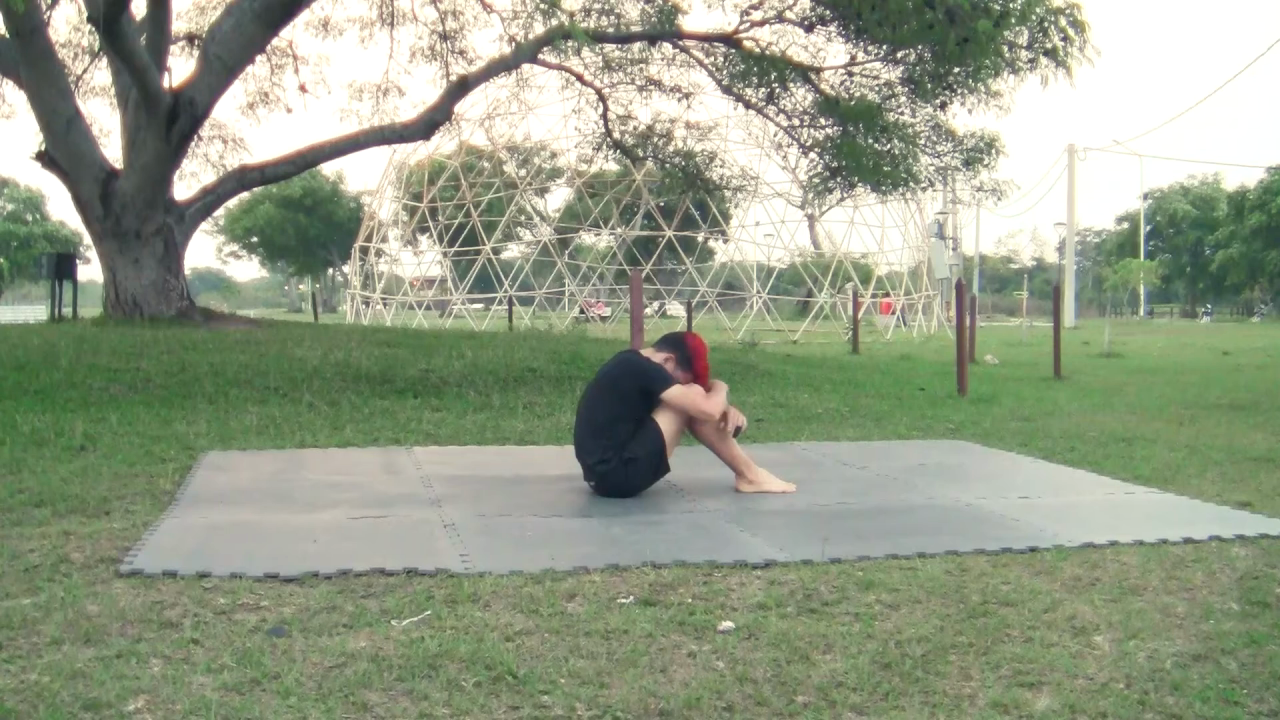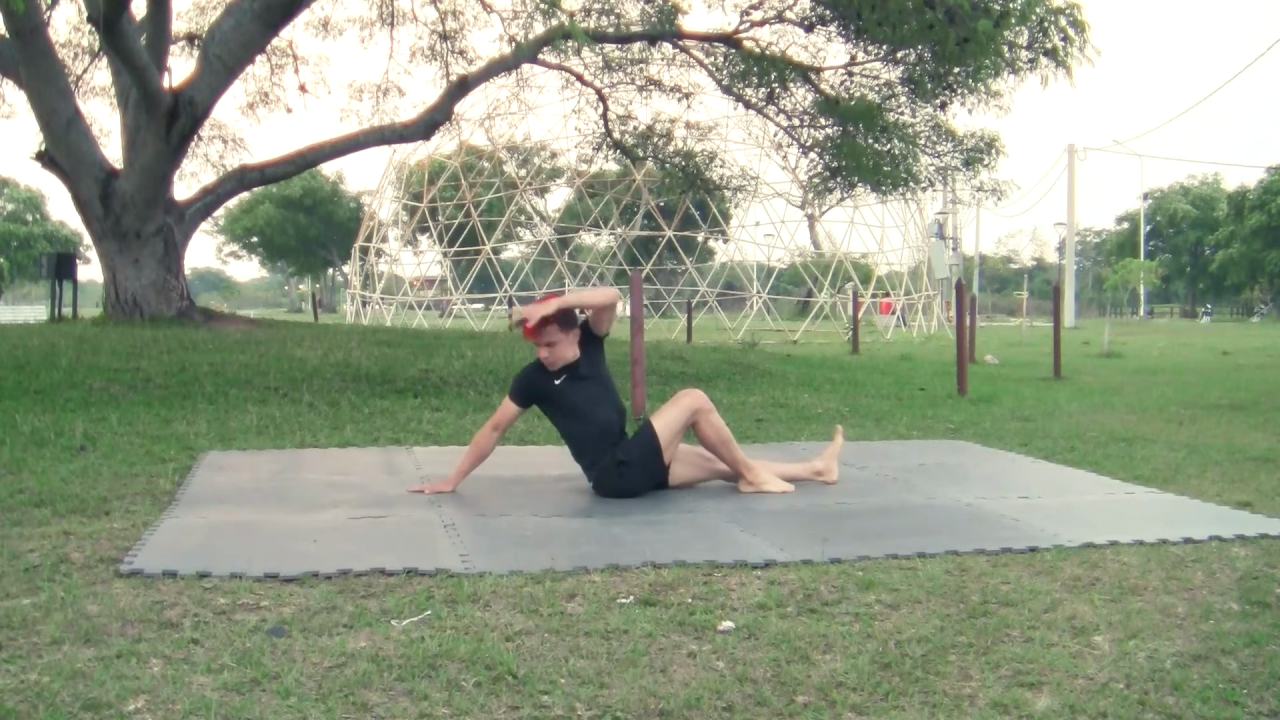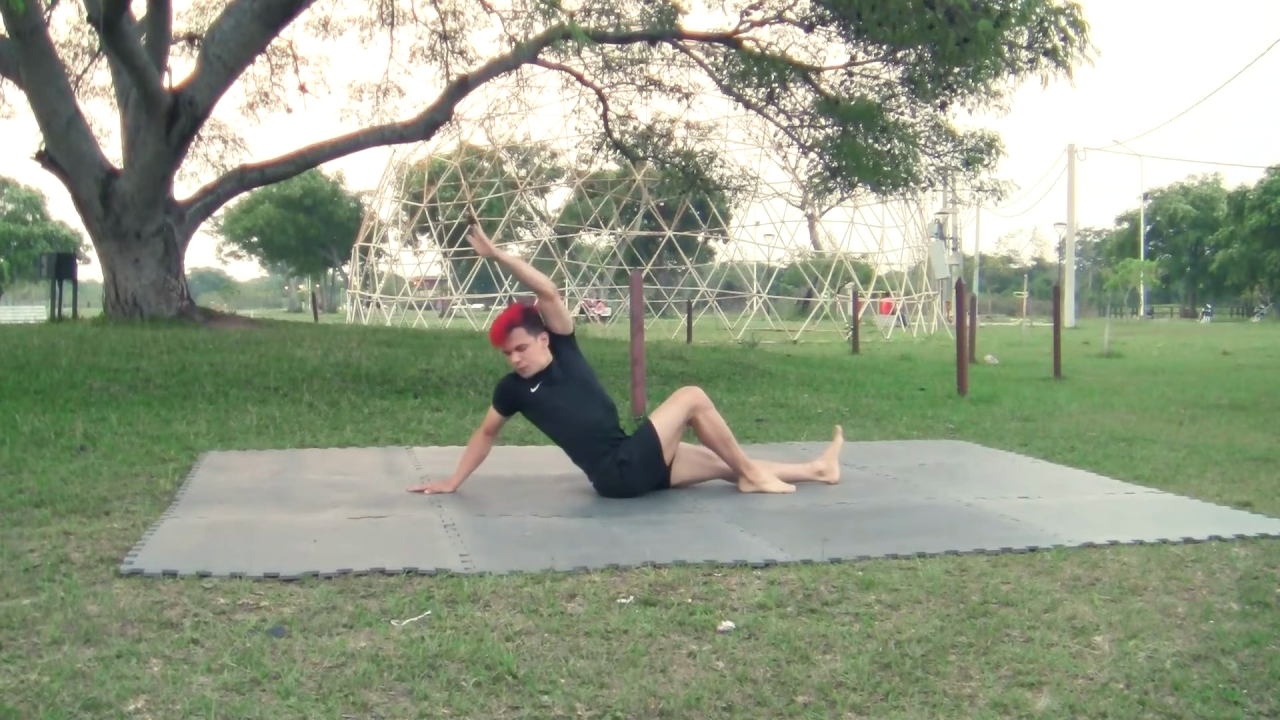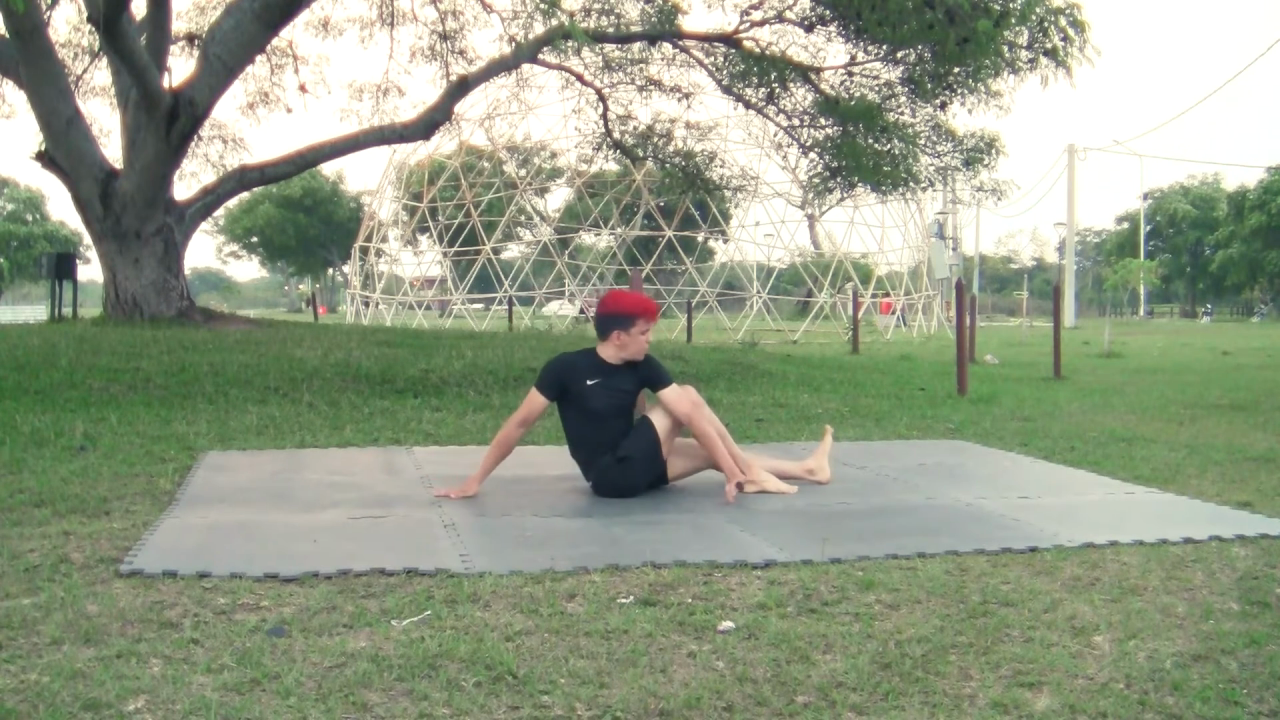
dt=1s
person 1, frame 1
left shoulder: (634, 362)
right shoulder: (646, 368)
right elbow: (709, 410)
left wrist: (728, 407)
right wrist: (719, 389)
left hip: (608, 471)
right hip: (617, 475)
left knee: (690, 405)
right knee: (693, 397)
left ankle: (747, 470)
right ankle: (749, 476)
person 1, frame 2
left shoulder: (590, 344)
right shoulder: (533, 378)
left elbow: (611, 297)
right elbow: (494, 429)
left wrist: (553, 303)
right wrist: (452, 480)
left hip: (632, 463)
right hip: (615, 475)
left knee: (718, 462)
right knee: (693, 399)
left ankle: (815, 469)
right ankle: (752, 476)
person 1, frame 3
left shoulder: (563, 348)
right shoulder: (513, 388)
left elbow: (549, 297)
right elbow: (486, 434)
left wrist: (500, 256)
right wrist: (455, 481)
left hip: (633, 463)
right hip: (615, 475)
left knee: (720, 462)
right knee: (693, 397)
left ankle: (817, 470)
right ankle: (753, 475)
person 1, frame 4
left shoulder: (644, 366)
right shoulder: (565, 368)
left elbow: (692, 418)
right elbow: (520, 423)
left wrist: (730, 468)
right wrist: (476, 480)
left hip: (631, 466)
right hip: (610, 477)
right knee: (688, 395)
left ankle: (805, 469)
right ankle: (750, 470)
